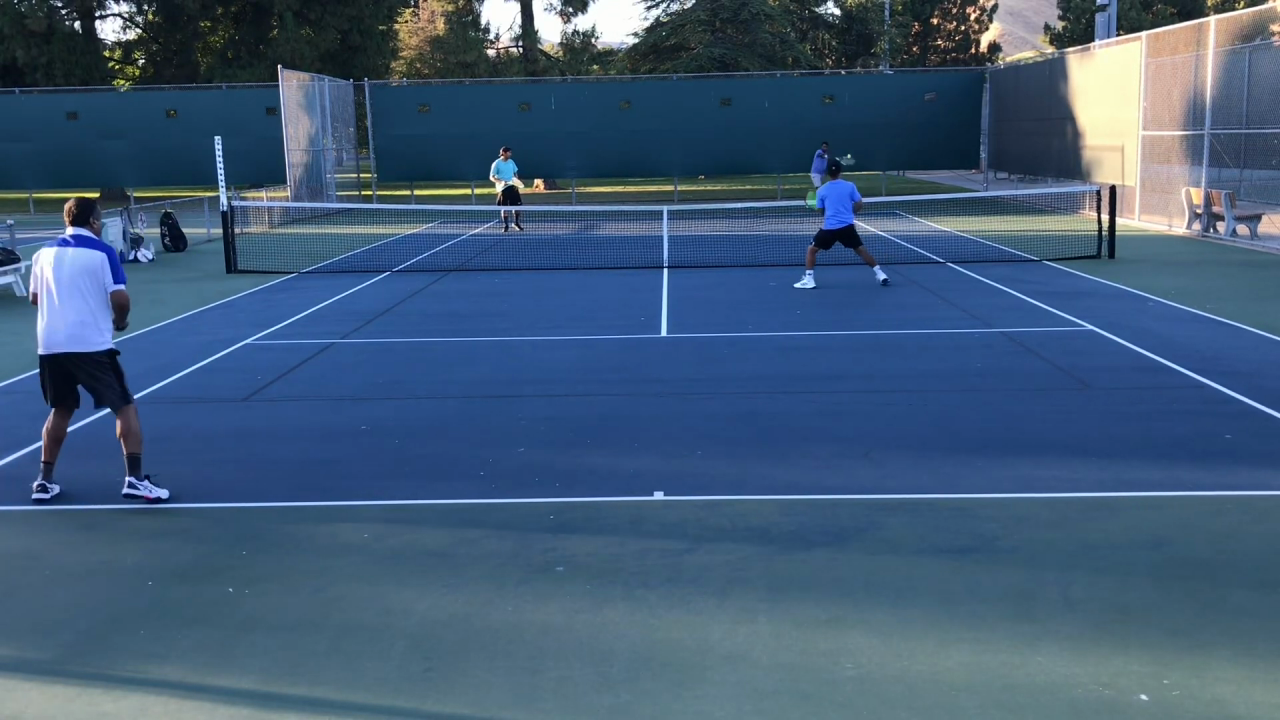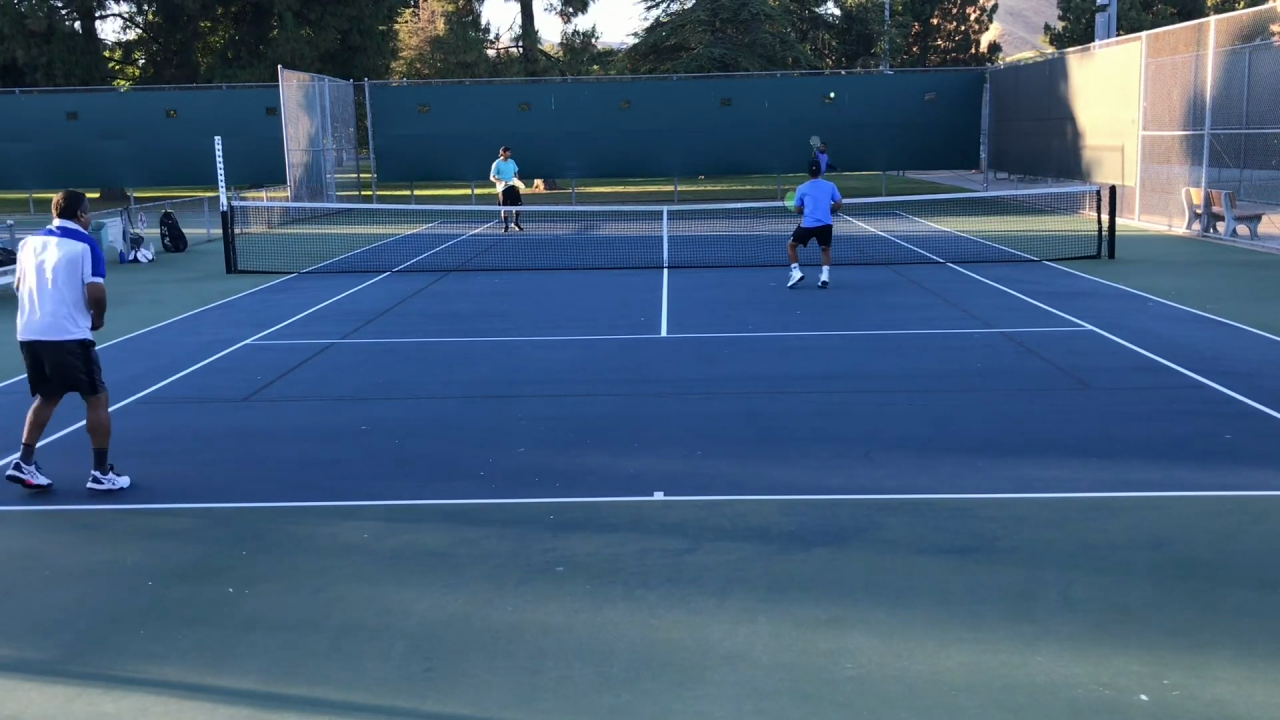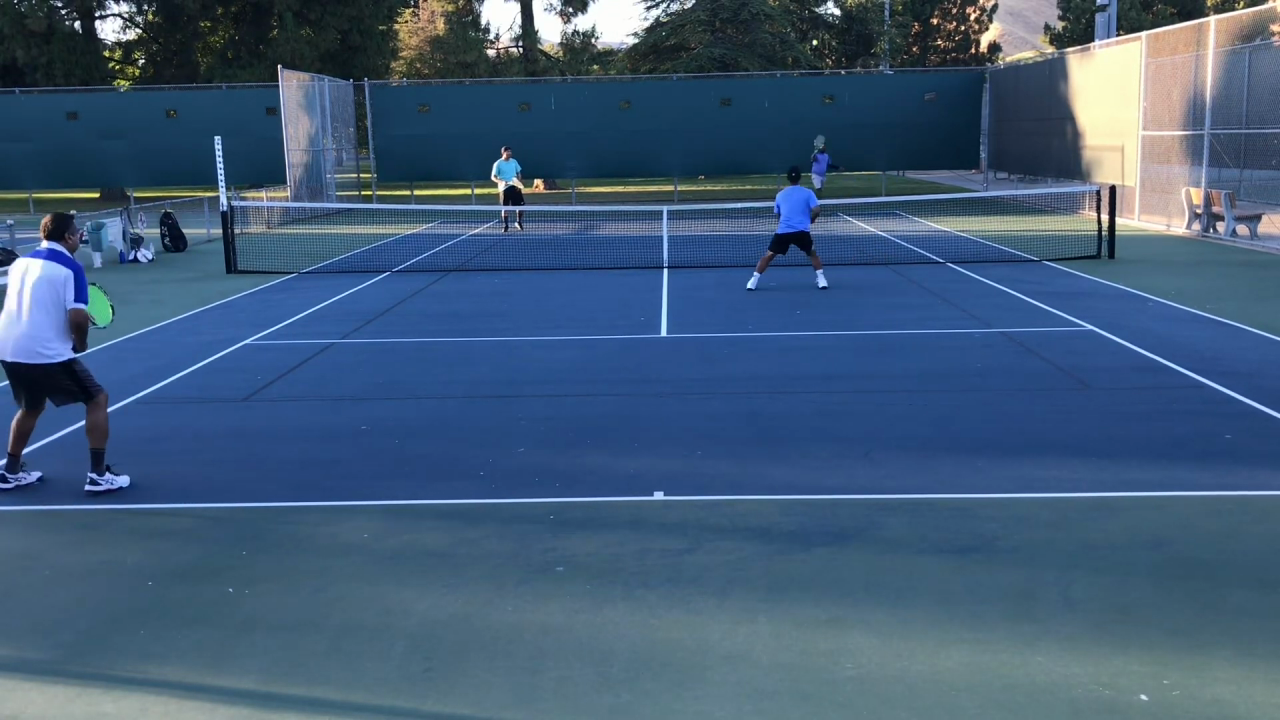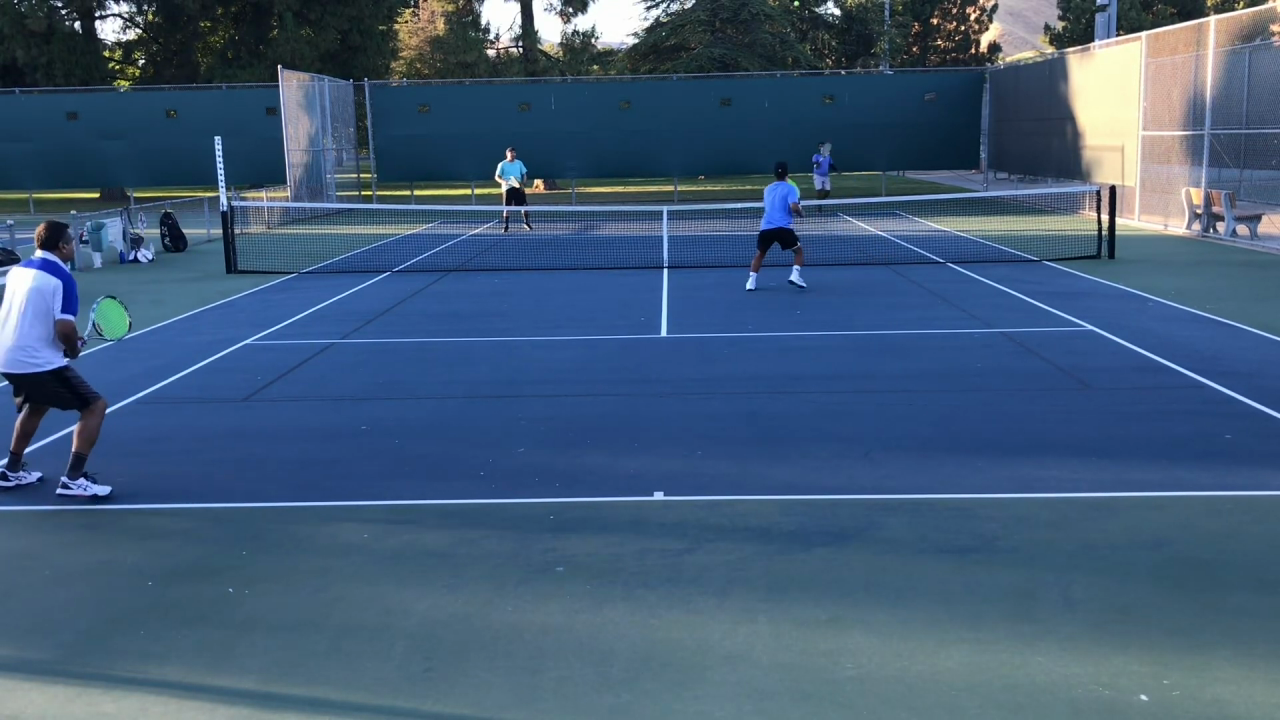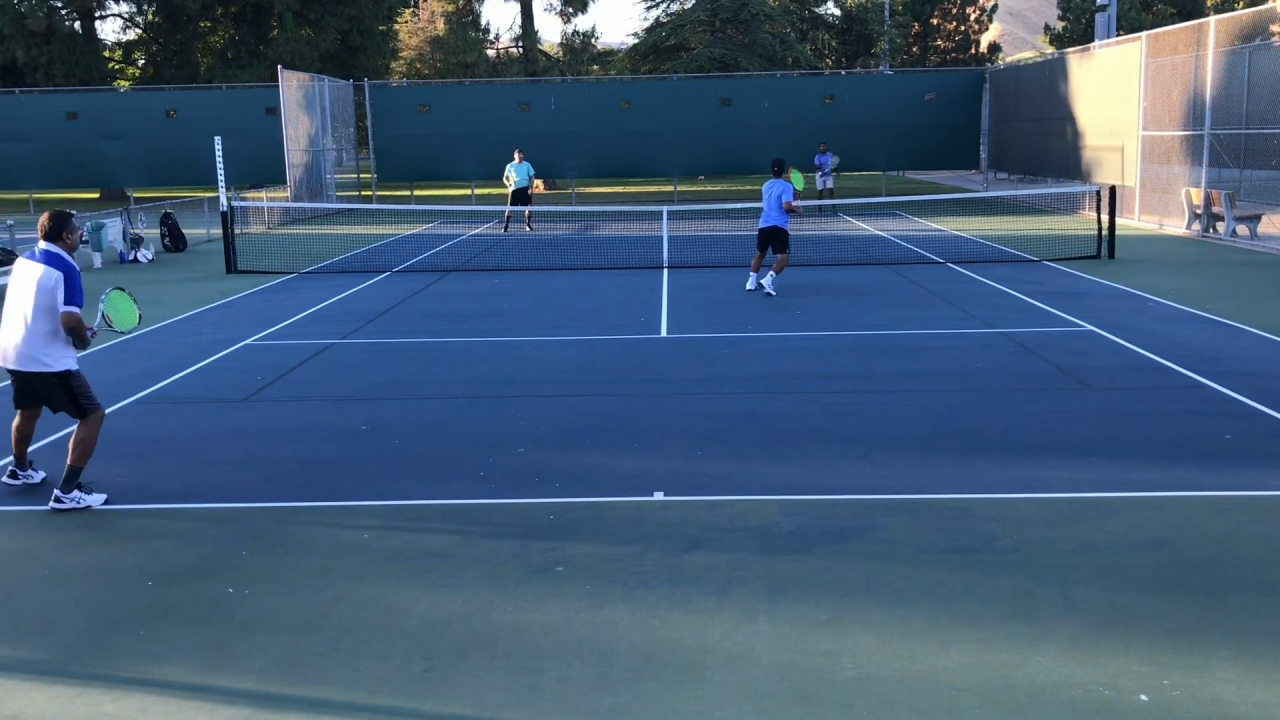
dt=0.2s
person 1, frame 1
left shoulder: (43, 254)
right shoulder: (103, 253)
left elbow: (35, 298)
right elbow: (120, 302)
right wrist: (119, 320)
left hip: (50, 347)
right hip: (92, 346)
left knee: (61, 410)
right knee: (125, 408)
left ankle: (44, 481)
right ankle: (136, 479)
person 1, frame 2
left shoulder: (29, 242)
right shoulder: (86, 245)
left elbow: (20, 286)
right elbow: (96, 294)
right wrist: (98, 317)
left hip: (30, 334)
right hip: (68, 335)
left knee: (47, 398)
right knee: (97, 397)
left ankle: (24, 463)
right ankle: (100, 472)
person 1, frame 3
right shoulder: (70, 268)
right elbow: (77, 319)
right wrist: (80, 341)
right hip: (48, 354)
left knee: (30, 407)
right knee: (97, 400)
right ankle: (98, 473)
person 1, frame 4
right shoulder: (62, 279)
right elbow: (65, 329)
left wrist: (67, 341)
right wrist: (73, 348)
right hip: (38, 362)
left knee: (37, 404)
right knee: (95, 406)
right ankle: (74, 478)
person 1, frame 5
right shoulder: (66, 270)
right elbow: (70, 321)
left wrist: (74, 332)
right wrist: (83, 338)
right hip: (47, 362)
left knee: (29, 409)
right knee: (93, 416)
right ankle: (68, 491)
